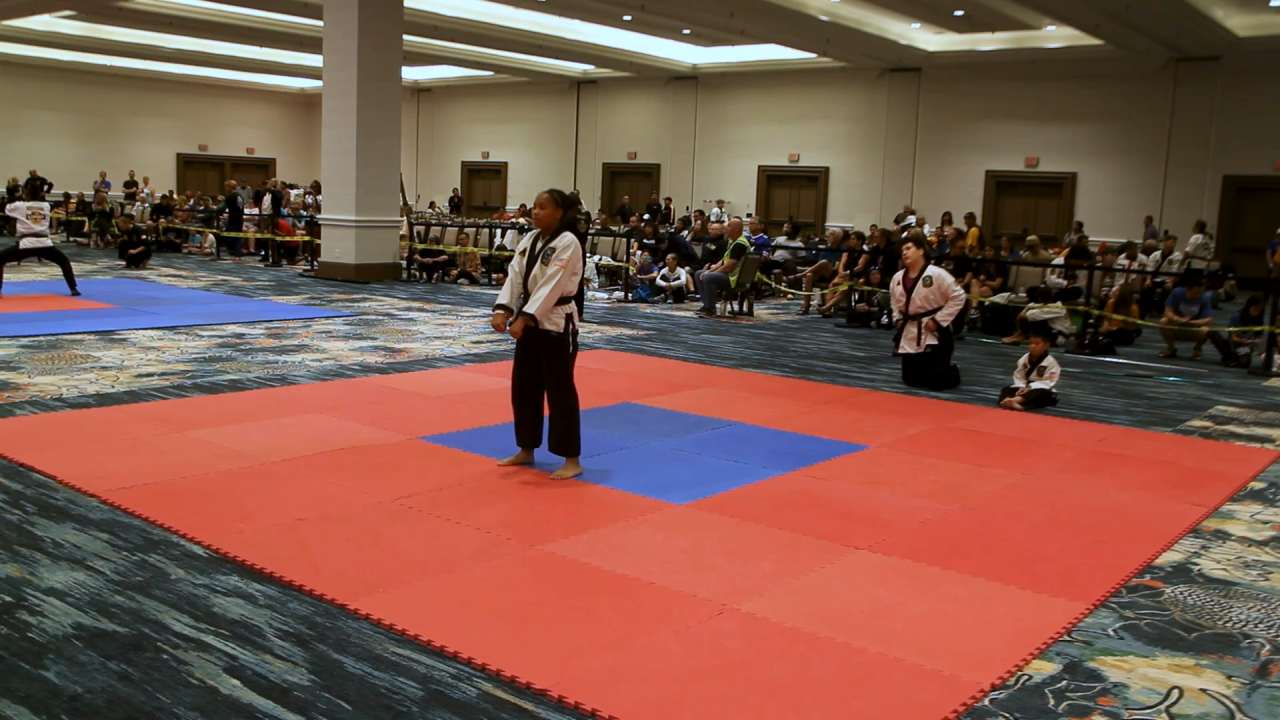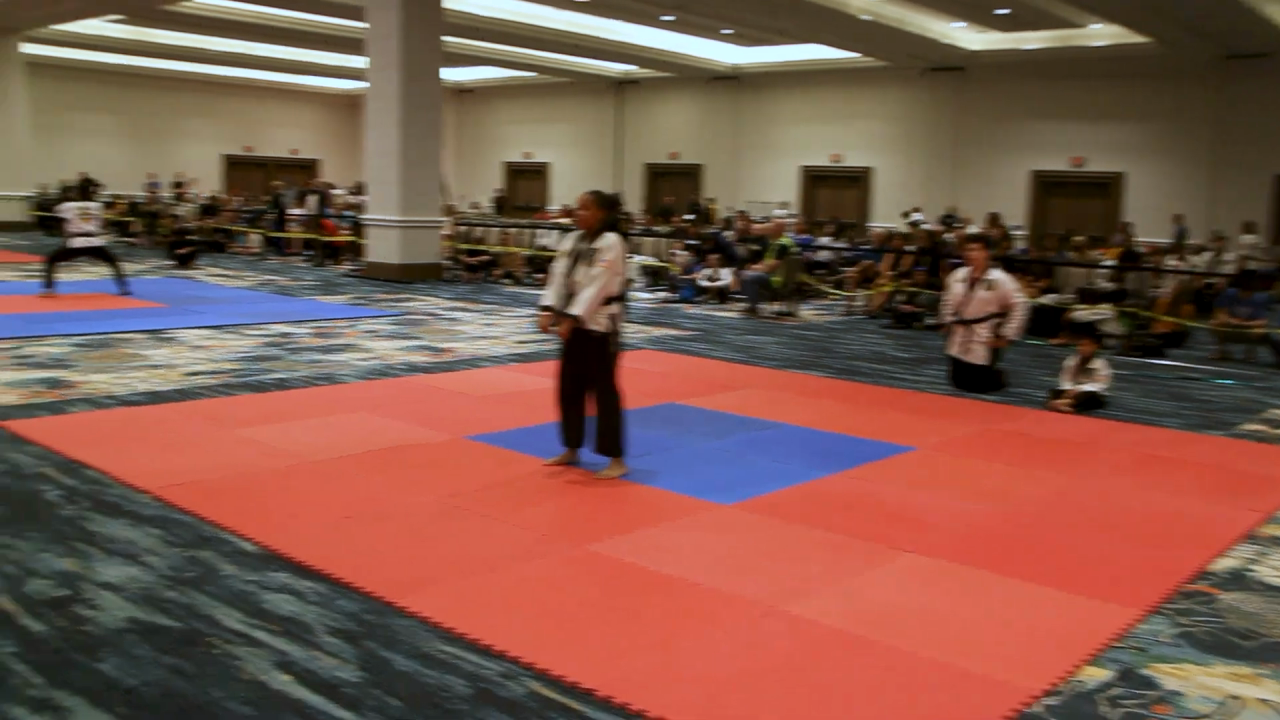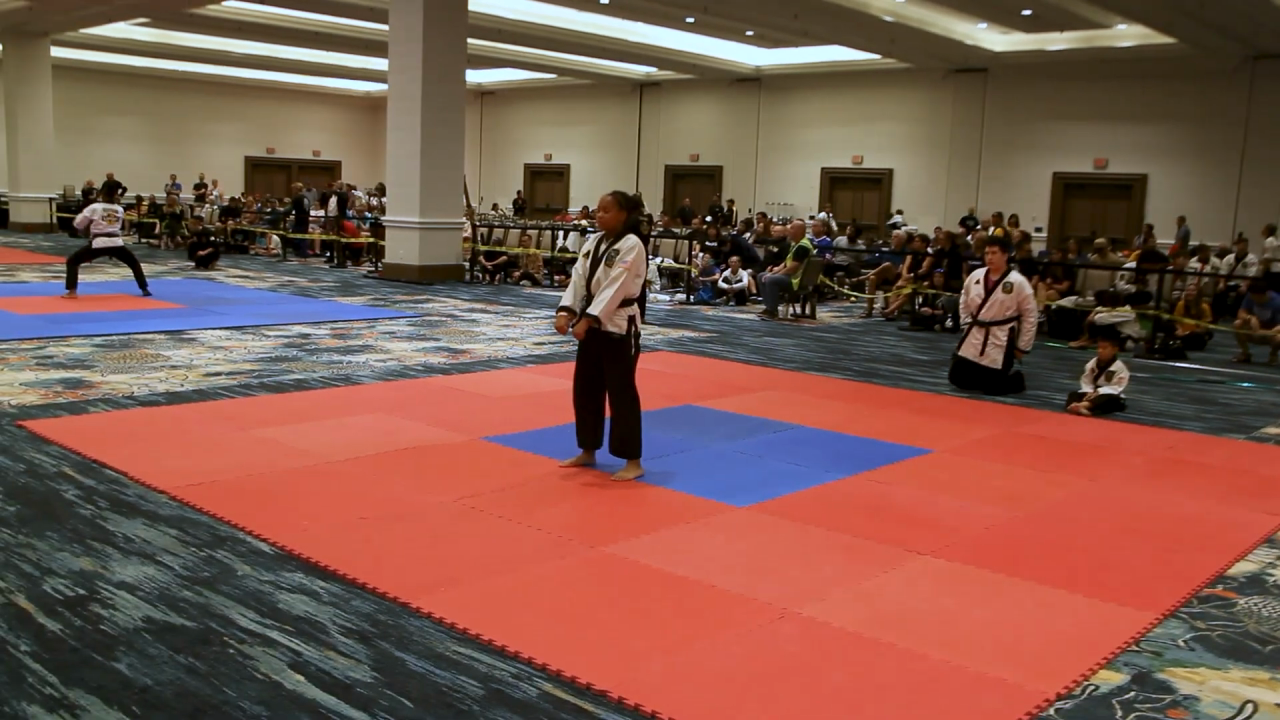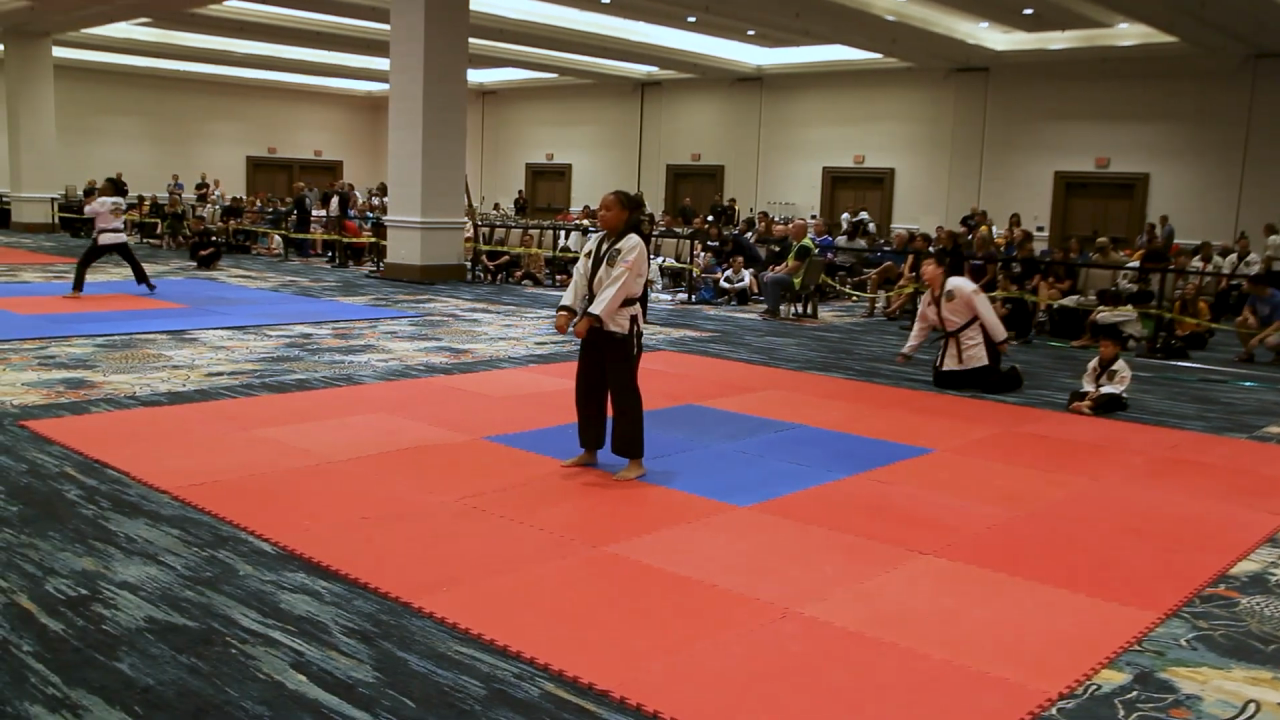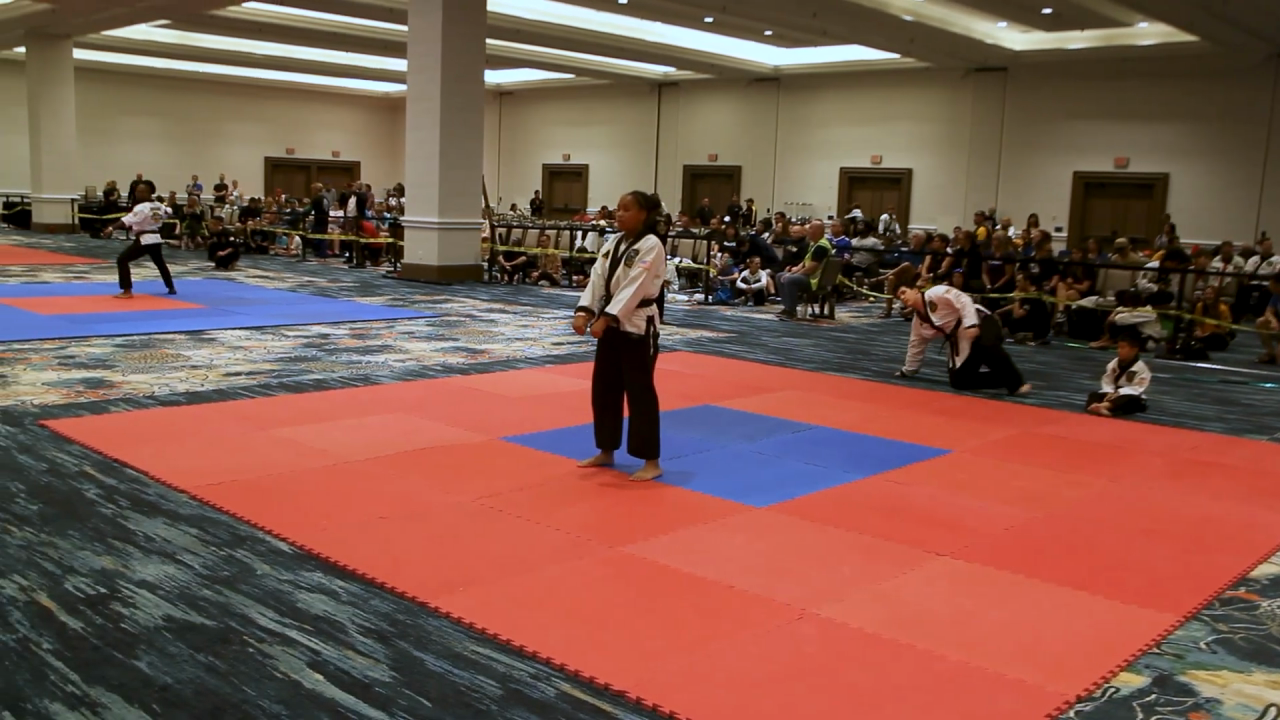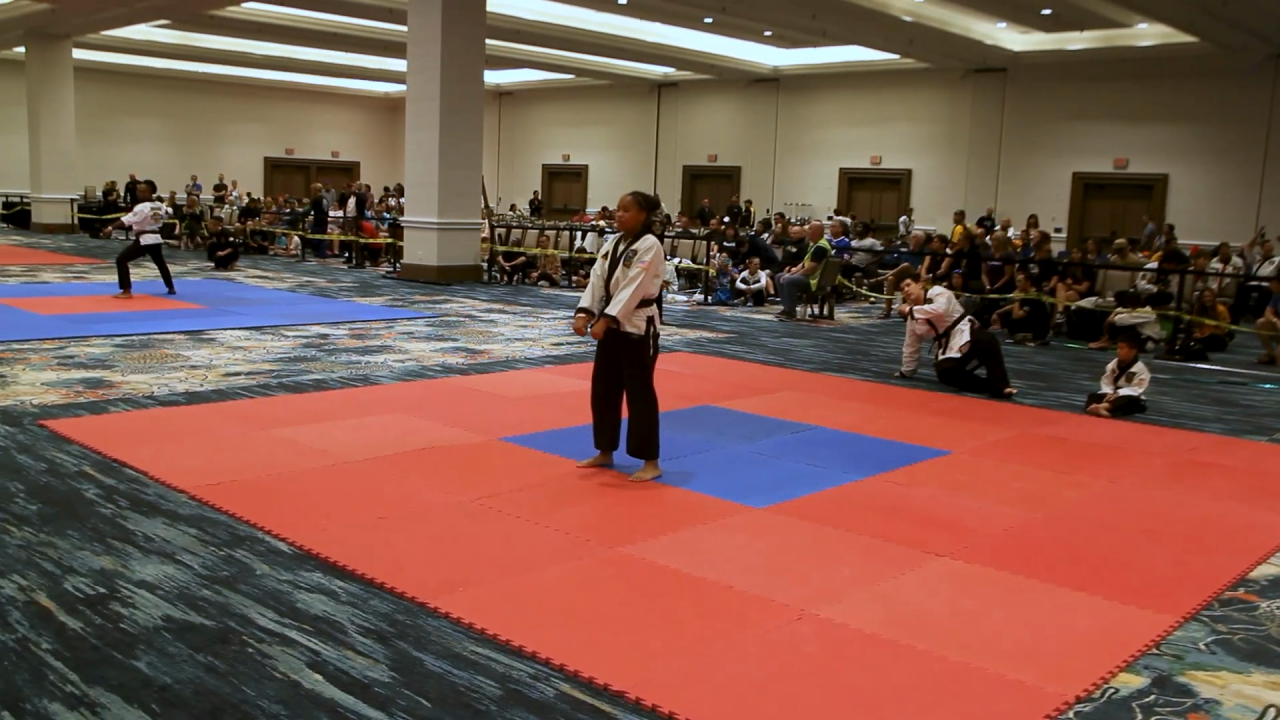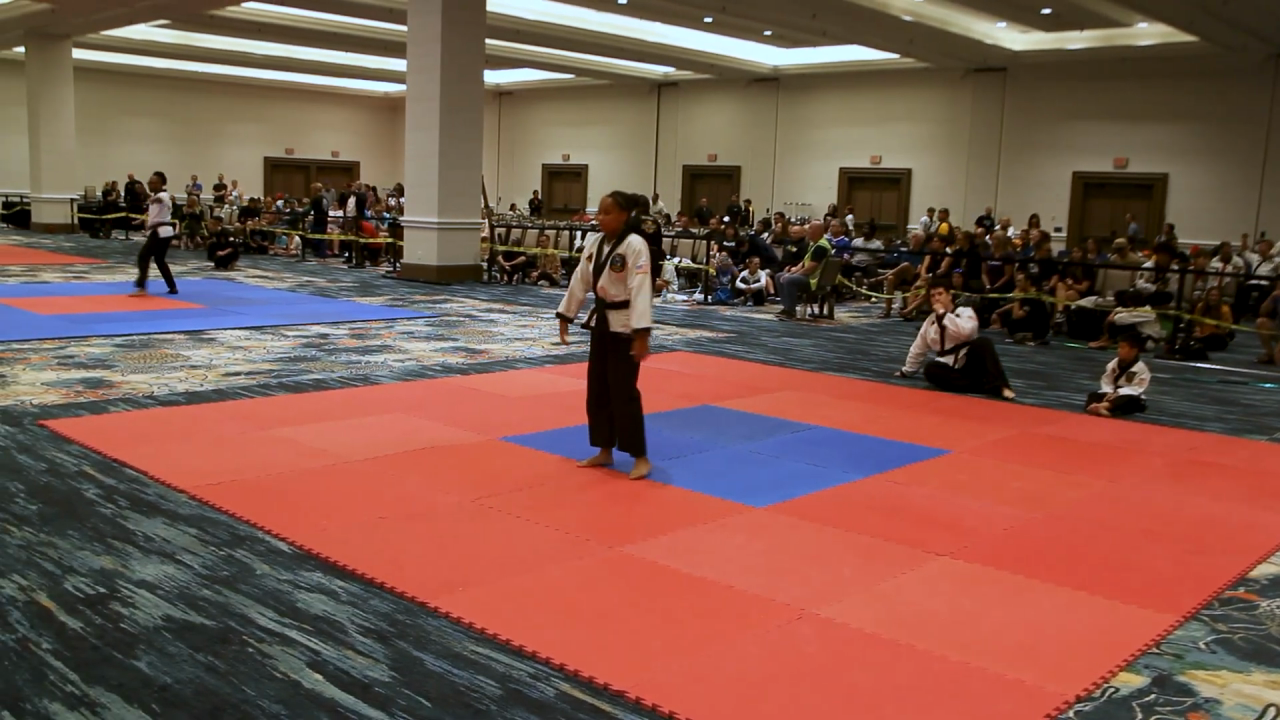
dt=0.5s
person 1, frame 1
left shoulder: (568, 243)
right shoulder: (530, 240)
left elbow: (551, 285)
right elbow: (515, 276)
left wrist: (523, 317)
right wrist: (503, 309)
left hip: (556, 323)
right hip: (530, 321)
left knee: (560, 390)
right knee: (523, 388)
left ankle: (572, 460)
right ankle: (526, 450)
person 1, frame 2
left shoulder: (611, 243)
right shoulder: (572, 240)
left elbow: (596, 286)
right elbow: (558, 278)
left wrist: (570, 319)
right wrist: (548, 311)
left hip: (600, 323)
right hip: (573, 320)
left knee: (604, 389)
right knee: (569, 387)
left ankle: (616, 459)
right ankle: (571, 449)
person 1, frame 3
left shoulder: (631, 245)
right shoulder: (593, 242)
left elbow: (614, 288)
right elbow: (579, 279)
left wrist: (586, 320)
right wrist: (566, 312)
left hip: (619, 326)
right hip: (592, 322)
left knee: (622, 392)
right knee: (585, 389)
left ankle: (633, 462)
right ankle: (588, 452)
person 1, frame 4
left shoulder: (633, 245)
right shoulder: (595, 242)
left elbow: (616, 287)
right elbow: (580, 278)
left wrist: (588, 318)
right wrist: (566, 311)
left hip: (622, 324)
right hip: (595, 322)
left knee: (624, 392)
right knee: (588, 389)
left ankle: (635, 461)
right ankle: (590, 451)
person 1, frame 5
left shoulder: (651, 246)
right shoulder: (613, 242)
left elbow: (634, 287)
right elbow: (598, 278)
left wrist: (604, 318)
right wrist: (584, 311)
left hip: (638, 325)
right hip: (611, 323)
left knee: (640, 393)
right knee: (604, 389)
left ankle: (652, 462)
right ankle: (607, 452)
person 1, frame 6
left shoulder: (650, 246)
right shoulder: (612, 243)
left elbow: (633, 287)
right elbow: (598, 280)
left wrist: (605, 319)
right wrist: (584, 313)
left hip: (638, 326)
right hip: (611, 324)
left knee: (640, 393)
right knee: (603, 390)
left ankle: (651, 462)
right ankle: (605, 452)
person 1, frame 7
left shoulder: (635, 246)
right shoulder: (595, 242)
left elbow: (640, 290)
right elbow: (580, 281)
left wrist: (641, 334)
right wrist: (566, 316)
left hip: (625, 325)
right hip: (601, 321)
left knee: (623, 391)
right knee: (597, 390)
left ankle: (641, 458)
right ankle: (605, 451)
